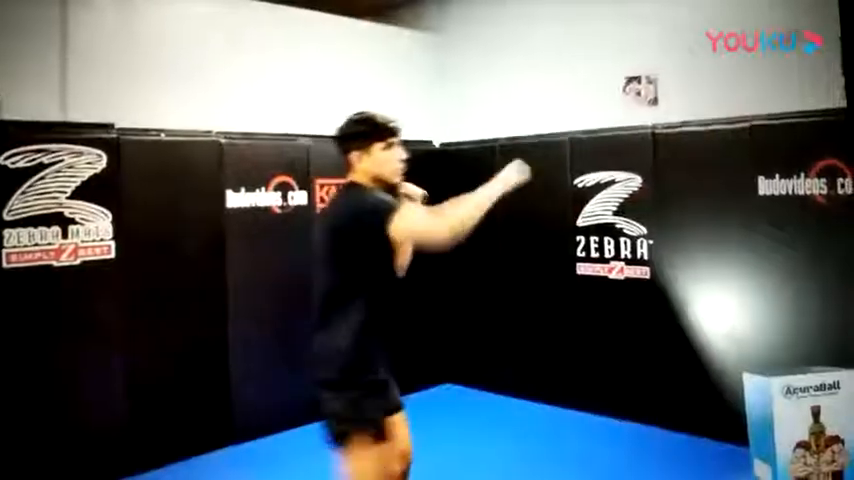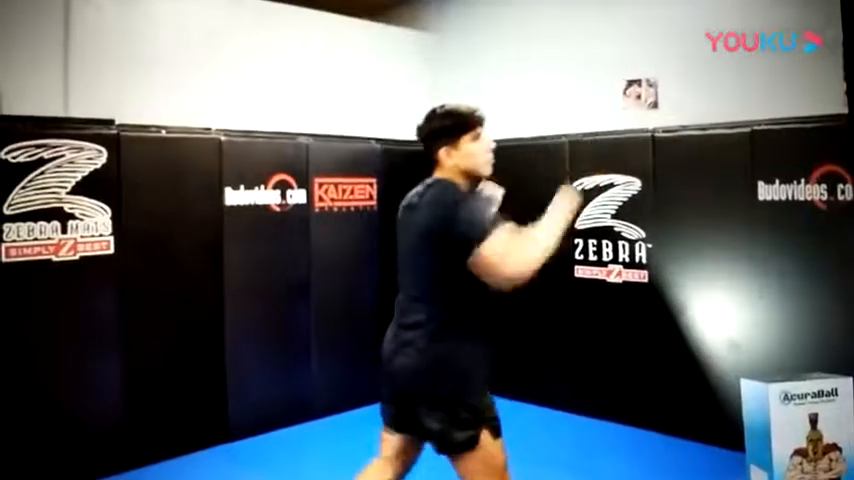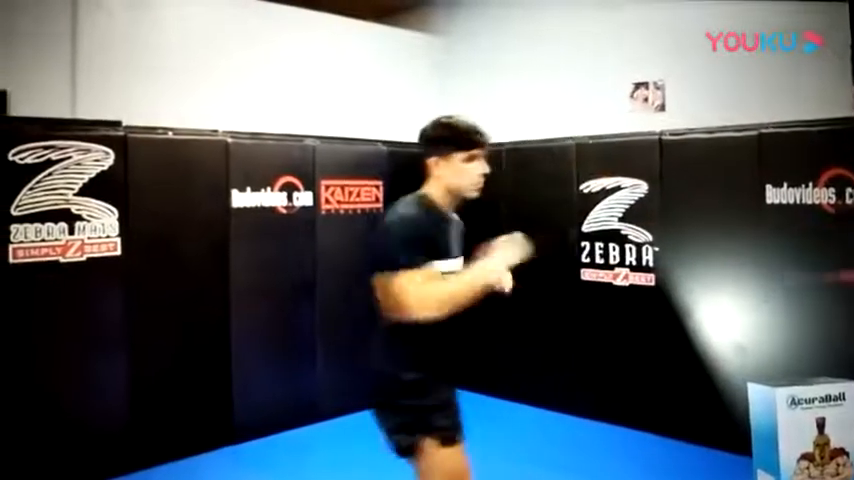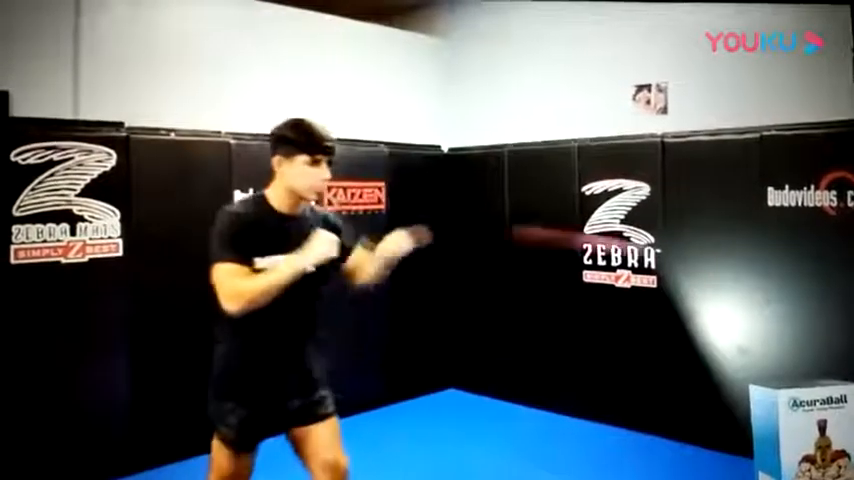
dt=1s
person 1, frame 1
left shoulder: (363, 208)
right shoulder: (362, 206)
left elbow: (394, 266)
right elbow: (439, 230)
left wrist: (408, 210)
right wrist: (501, 183)
left hip: (366, 360)
right hip: (346, 364)
person 1, frame 2
left shoulder: (418, 201)
right shoulder: (460, 206)
right elbow: (513, 267)
right wrist: (555, 219)
left hip: (405, 356)
right hip: (445, 367)
person 1, frame 3
left shoulder: (450, 221)
right shoulder: (409, 223)
right elbow: (422, 305)
left wrist: (490, 279)
right wrist: (488, 268)
left hip: (428, 371)
right hip: (410, 377)
person 1, frame 4
left shoulder: (322, 222)
right shoulder: (236, 221)
left elbow: (364, 273)
right elbow: (234, 299)
left wrist: (390, 249)
right wrist: (303, 258)
left hip: (301, 371)
right hip: (246, 374)
